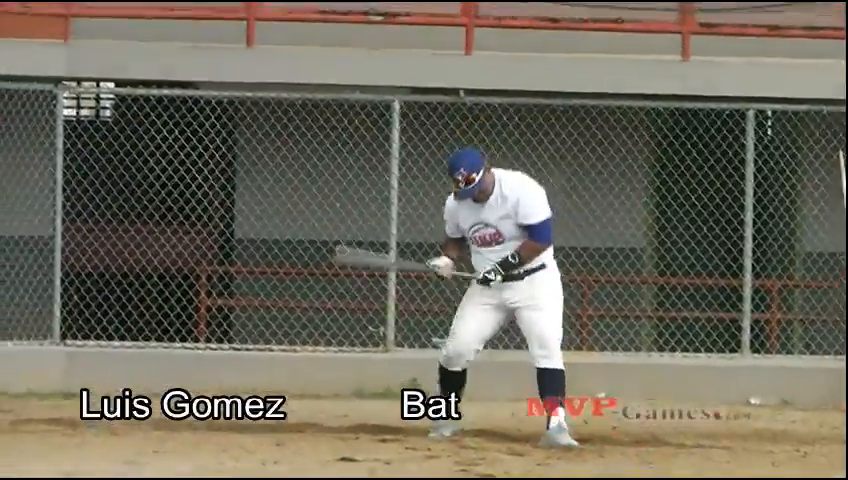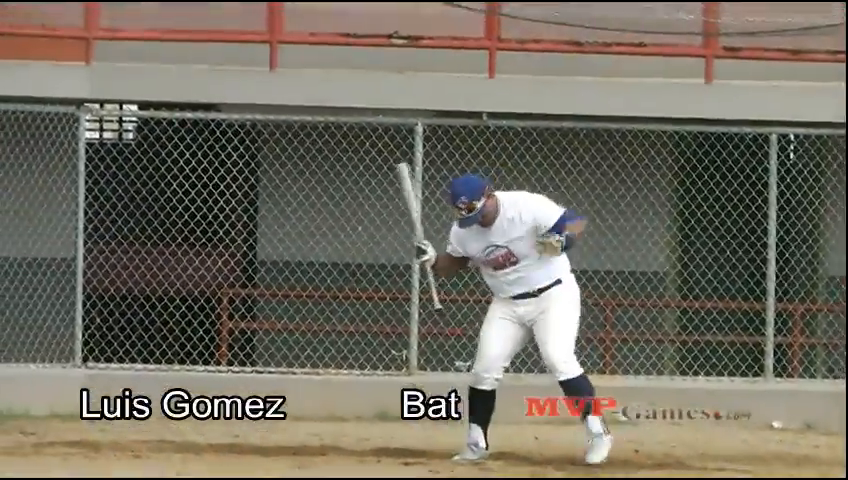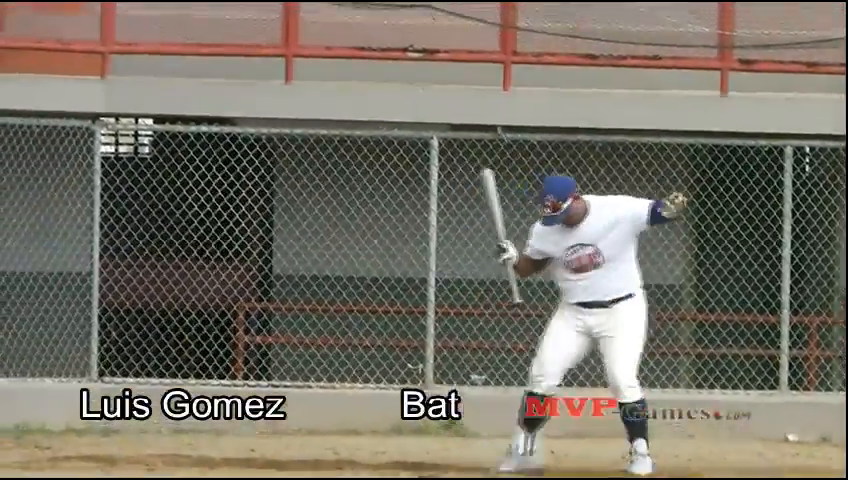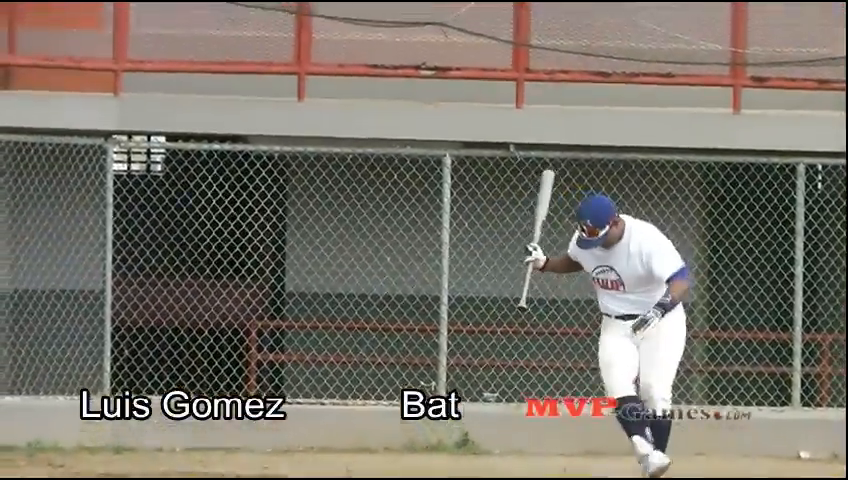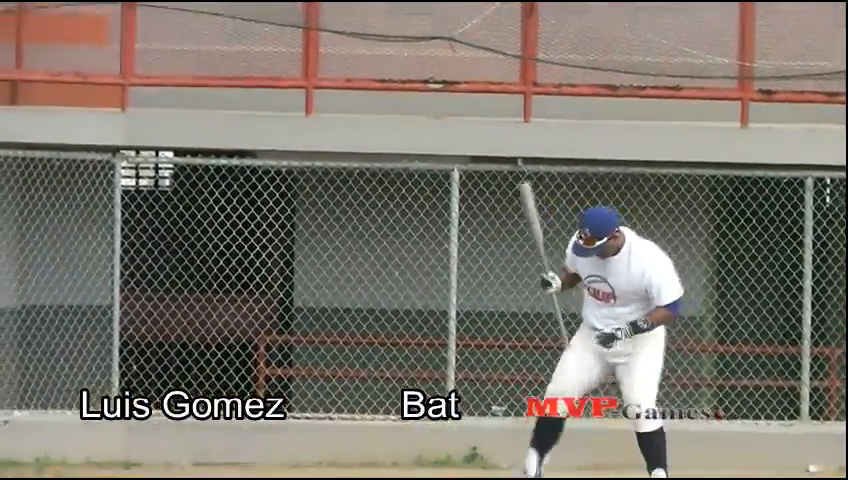
dt=0.4s
person 1, frame 1
left shoulder: (521, 188)
right shoulder: (455, 204)
left elbow: (541, 238)
right elbow: (456, 240)
left wrist: (503, 267)
right wrist: (446, 258)
left hip: (534, 280)
right hip: (486, 286)
left knee: (547, 349)
right knee: (456, 350)
left ankle: (556, 425)
right ankle: (450, 417)
person 1, frame 2
left shoulder: (528, 207)
right shoulder: (462, 229)
left elbow: (574, 222)
right elbow: (451, 265)
left wrist: (562, 240)
right wrist: (432, 259)
left hip: (552, 295)
right hip: (506, 304)
left knee: (559, 360)
right knee: (484, 370)
left ankle: (596, 431)
right ankle: (476, 442)
person 1, frame 3
left shoulder: (617, 210)
right shoulder: (544, 229)
left elbow: (658, 212)
right elbow: (531, 265)
left wrist: (672, 207)
right wrist: (512, 259)
left hip: (623, 309)
right hip: (573, 312)
left knee: (623, 380)
right knee: (542, 374)
left ankle: (639, 452)
right ankle: (524, 449)
person 1, frame 4
left shoulder: (647, 240)
right shoulder: (585, 236)
left elbow: (681, 278)
right elbow: (574, 262)
left wrist: (657, 311)
right wrist: (544, 262)
left hip: (660, 322)
right hip: (616, 324)
left knee: (655, 391)
right knee: (618, 384)
right ankle: (650, 454)
person 1, frame 5
left shoulder: (650, 258)
right shoulder: (580, 245)
left elbow: (671, 308)
left wrist: (626, 330)
right wrist: (557, 281)
left hip: (639, 341)
right hip: (594, 335)
left knee: (642, 409)
right knee: (557, 396)
